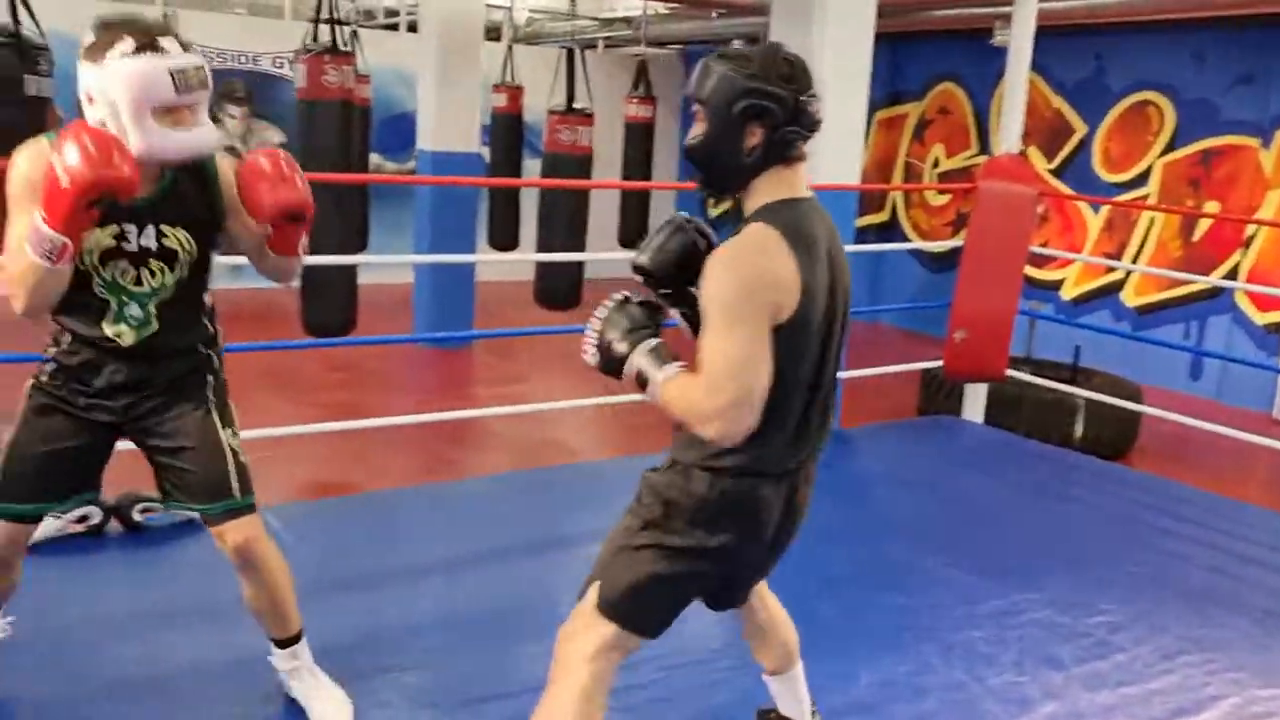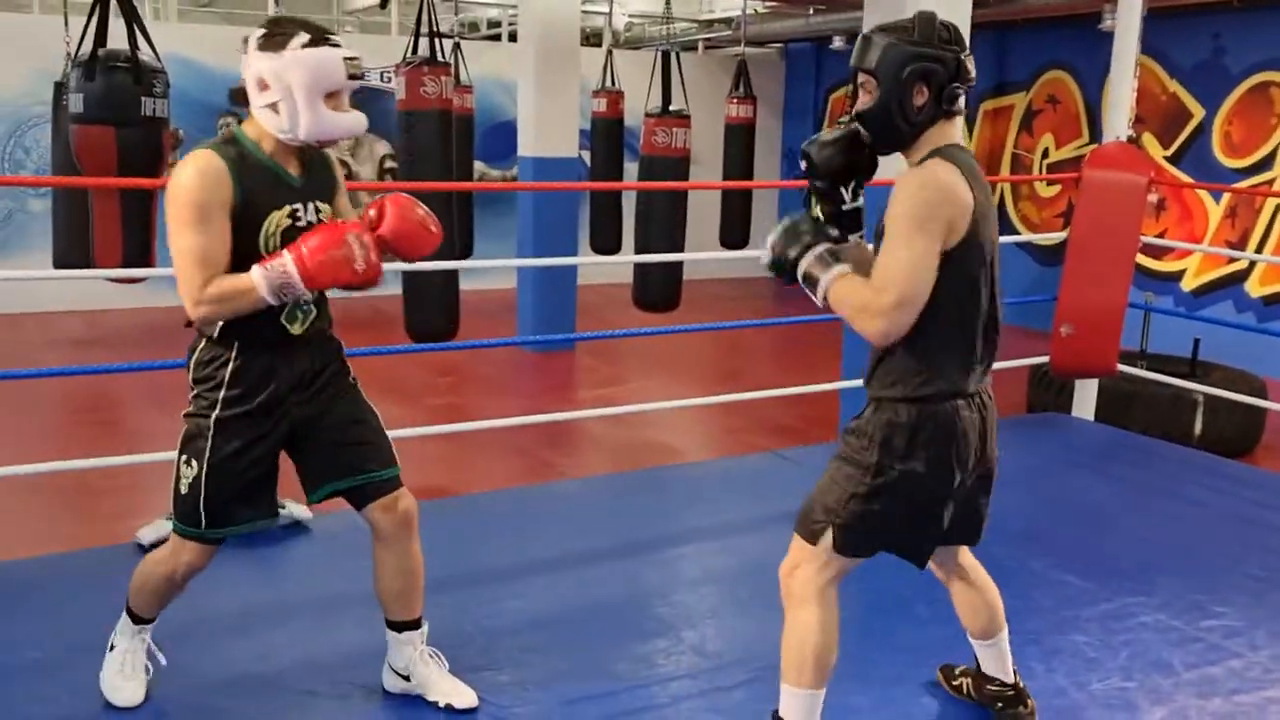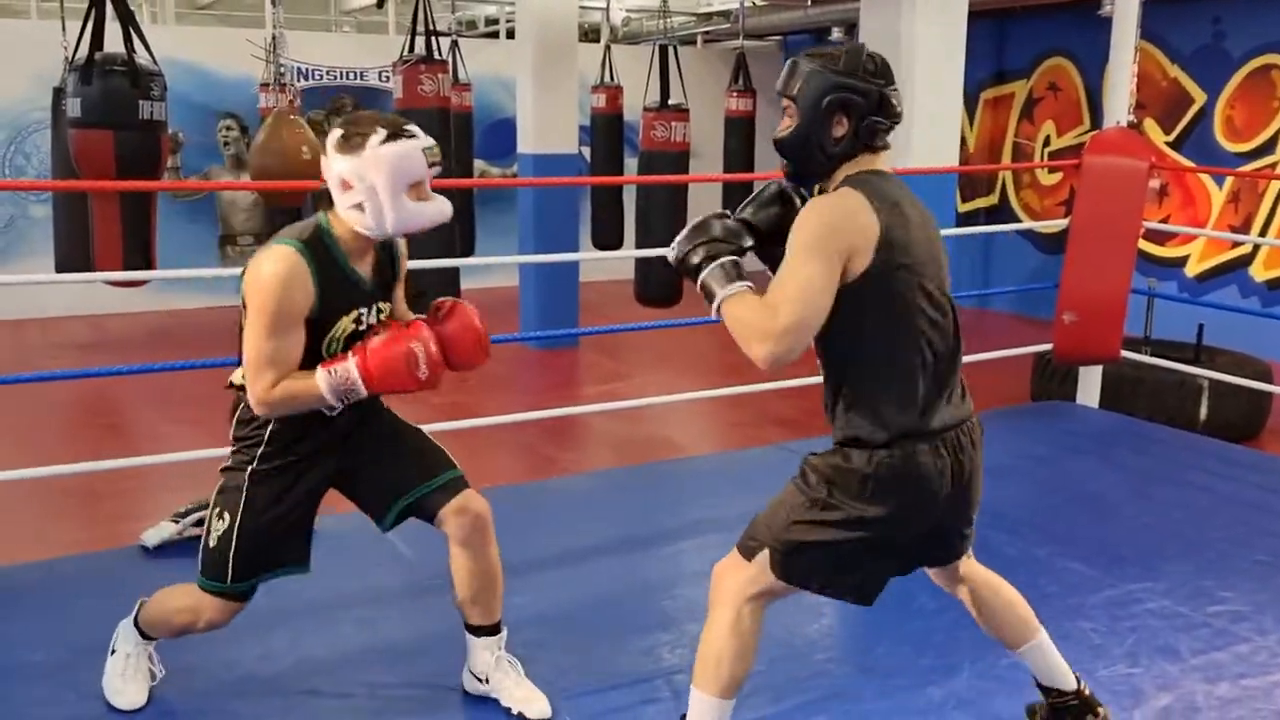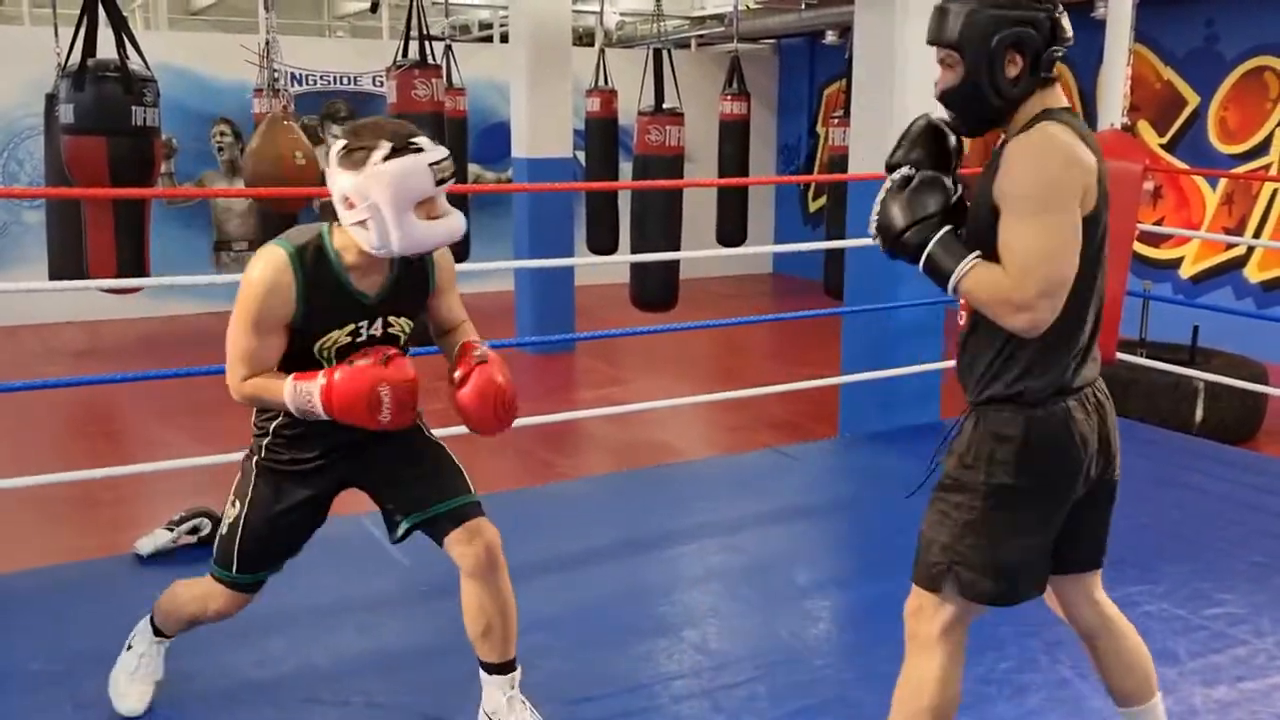
dt=0.7s
person 1, frame 1
left shoulder: (753, 257)
right shoulder: (814, 231)
left elbow: (725, 417)
left wrist: (634, 352)
right wrist: (682, 290)
left hip: (716, 489)
right hip: (779, 482)
left knee: (586, 648)
right knee: (744, 586)
person 1, frame 2
left shoulder: (931, 183)
right shoulder: (951, 175)
left elbow: (880, 317)
right elbow: (883, 283)
left wrist: (809, 256)
right wrist: (832, 202)
left hip: (915, 420)
right hip: (958, 414)
left knee: (806, 574)
right knee: (948, 555)
person 1, frame 3
left shoulder: (832, 211)
right shoulder: (903, 204)
left elbow: (773, 344)
left wrist: (715, 264)
right wrist: (771, 248)
left hip: (881, 462)
right hip: (948, 446)
left knee: (735, 587)
right knee: (959, 571)
person 1, frame 4
left shoulder: (1043, 150)
right shoulder: (1042, 144)
left elbow: (1029, 305)
right elbow: (1005, 276)
left wrist: (931, 236)
right wrist: (936, 205)
left hip: (1023, 429)
right hip: (1071, 419)
left knee: (932, 619)
right knee: (1083, 603)
person 2, frame 1
left shoulder: (215, 168)
left elbow: (273, 266)
left wrist: (283, 224)
right wrist: (59, 213)
left hip: (177, 373)
right hip: (79, 373)
left knee: (241, 536)
person 2, frame 2
left shoulder: (318, 163)
right shoulder: (206, 172)
left elbow: (351, 258)
right elbow: (203, 302)
left wrist: (390, 234)
right wrist: (293, 268)
left hip: (318, 369)
right hip: (239, 383)
left knee: (396, 513)
right knee: (194, 549)
left ankle: (409, 661)
right ankle: (131, 634)
person 2, frame 3
left shoulder: (387, 244)
right shoulder: (287, 267)
right elbow: (267, 393)
left wrist: (443, 331)
right wrist: (362, 373)
left hip: (358, 416)
right hip: (279, 438)
left knee: (470, 518)
right knee: (218, 601)
left ankle: (489, 665)
right ankle: (135, 637)
person 2, frame 4
left shoulder: (429, 257)
right shoulder: (280, 271)
left elbow: (456, 328)
right elbow: (246, 383)
left wrist: (478, 367)
right wrist: (324, 394)
left hip: (390, 427)
right hip: (298, 437)
left knee: (480, 546)
right knee: (226, 595)
right ankle: (149, 639)
